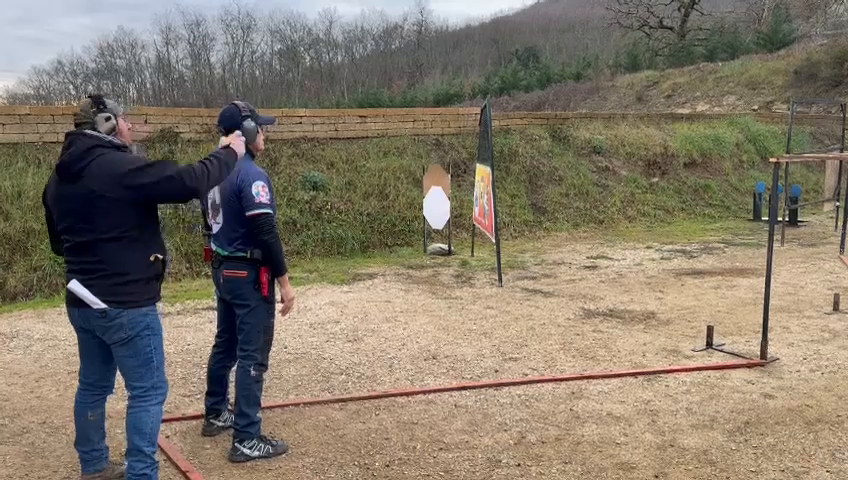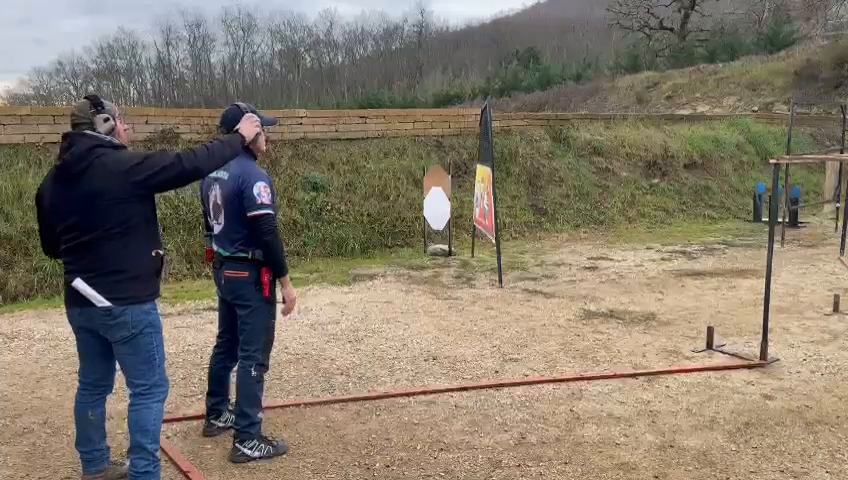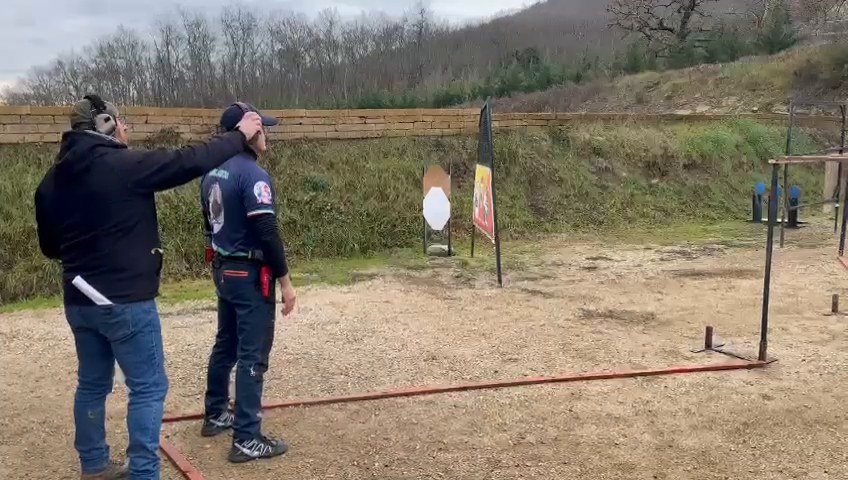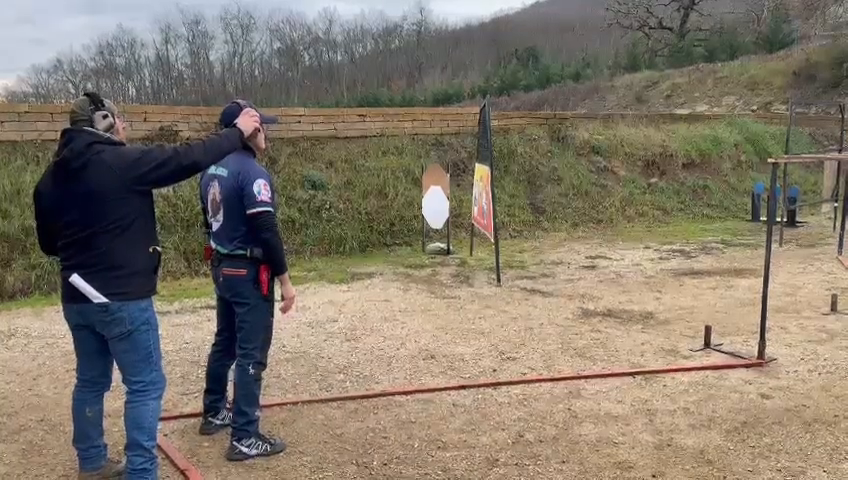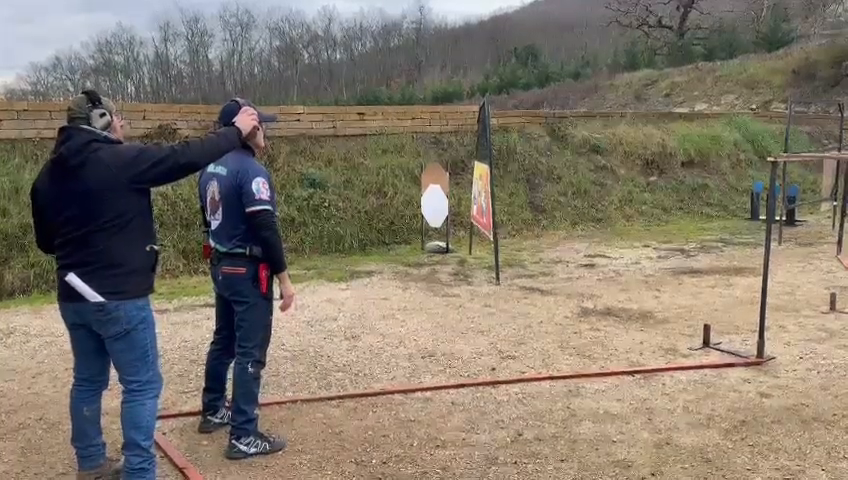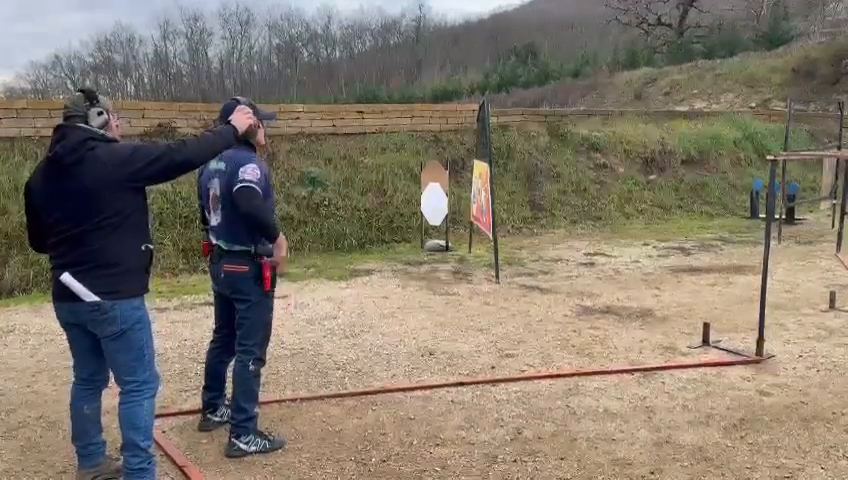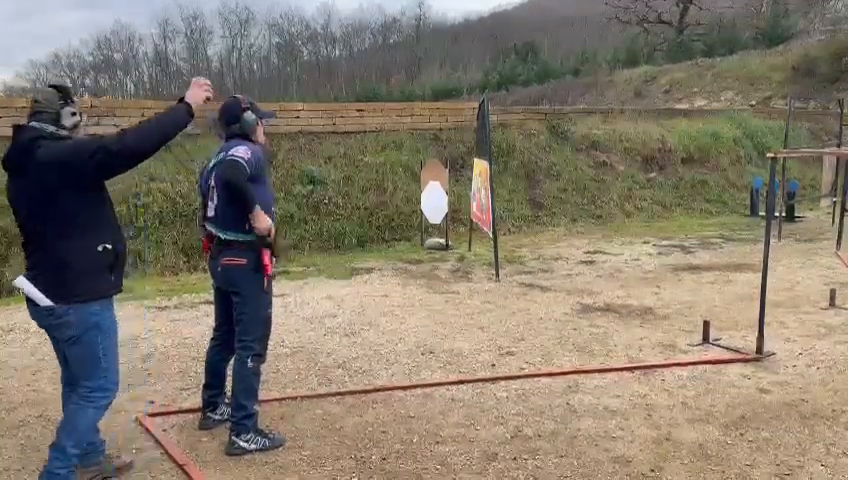
dt=0.5s
person 1, frame 1
left shoulder: (59, 178)
right shoulder: (120, 168)
left elbow: (58, 242)
right elbow: (188, 183)
right wrist: (229, 153)
left hip: (83, 301)
right hip: (126, 305)
left knee: (93, 385)
right knee: (148, 390)
person 1, frame 2
left shoulder: (53, 180)
right shoulder: (122, 166)
left elbow: (51, 246)
right elbow: (191, 164)
right wrist: (239, 137)
left hip: (81, 301)
right hip: (126, 302)
left knee: (92, 385)
right knee: (148, 389)
person 1, frame 3
left shoulder: (52, 180)
right shoulder: (123, 165)
left elbow: (49, 246)
right elbow: (192, 161)
right wrist: (240, 135)
left hip: (80, 300)
right hip: (125, 301)
left knee: (92, 384)
right knee: (148, 387)
person 1, frame 4
left shoulder: (51, 177)
right shoulder: (121, 163)
left elbow: (48, 243)
right elbow: (189, 158)
right wrist: (238, 131)
left hip: (77, 298)
right hip: (122, 299)
left knee: (90, 382)
right knee: (145, 386)
person 1, frame 5
left shoulder: (48, 175)
right shoulder: (119, 161)
left elbow: (46, 241)
right elbow: (187, 156)
right wrist: (236, 130)
left hip: (74, 296)
right hip: (119, 298)
left knee: (87, 380)
right knee: (142, 385)
person 1, frame 6
left shoulder: (43, 174)
right shoulder: (115, 160)
left elbow: (38, 240)
right elbow: (181, 155)
right wrist: (232, 128)
left hip: (68, 297)
right hip: (114, 297)
left knee: (88, 380)
right knee: (139, 385)
person 1, frame 7
right shoulder: (63, 157)
right elbow: (129, 145)
right wrist: (186, 105)
left hip: (53, 294)
right hip: (80, 296)
left knee: (81, 383)
right knee: (99, 387)
person 2, frame 1
right shoulder: (251, 175)
right elbow: (265, 234)
right wrist: (284, 281)
left hip: (222, 271)
right hip: (249, 275)
left knee: (225, 344)
right knee: (252, 356)
left ankle: (216, 415)
right ankle: (246, 440)
person 2, frame 2
left shoulder: (212, 173)
right shoulder: (253, 176)
right elbow: (267, 234)
right wrist: (285, 281)
left hip: (224, 271)
right hip: (251, 275)
left knee: (226, 345)
right knee: (253, 356)
left ankle: (217, 415)
right ankle: (247, 440)
person 2, frame 3
left shoulder: (212, 172)
right shoulder: (253, 174)
right elbow: (267, 234)
right wrist: (285, 280)
left hip: (223, 270)
right hip: (250, 274)
left knee: (225, 344)
right knee: (252, 356)
left ankle: (215, 414)
right ankle: (246, 440)
person 2, frame 4
left shoulder: (211, 170)
right shoulder: (252, 173)
right elbow: (266, 231)
right wrist: (284, 279)
left hip: (222, 268)
right hip: (249, 273)
left knee: (224, 342)
right knee: (251, 354)
left ankle: (214, 413)
right ankle: (244, 439)
person 2, frame 5
left shoulder: (211, 169)
right shoulder: (251, 171)
right elbow: (266, 229)
right wrist: (283, 277)
left hip: (221, 266)
right hip: (248, 271)
left knee: (223, 341)
right knee: (249, 353)
left ankle: (213, 411)
right ankle: (243, 437)
person 2, frame 6
left shoulder: (212, 166)
right shoulder: (249, 163)
right elbow: (249, 205)
right wrist: (277, 239)
left hip: (221, 263)
right hip: (249, 268)
left knee: (223, 339)
right knee: (250, 351)
left ankle: (213, 410)
right ankle: (243, 435)
person 2, frame 7
left shoulder: (217, 159)
right shoulder: (247, 150)
right elbow: (231, 177)
right wrist: (256, 213)
left hip: (220, 257)
right hip: (246, 261)
left knee: (223, 336)
right knee: (250, 347)
left ankle: (213, 408)
right ankle: (243, 433)
